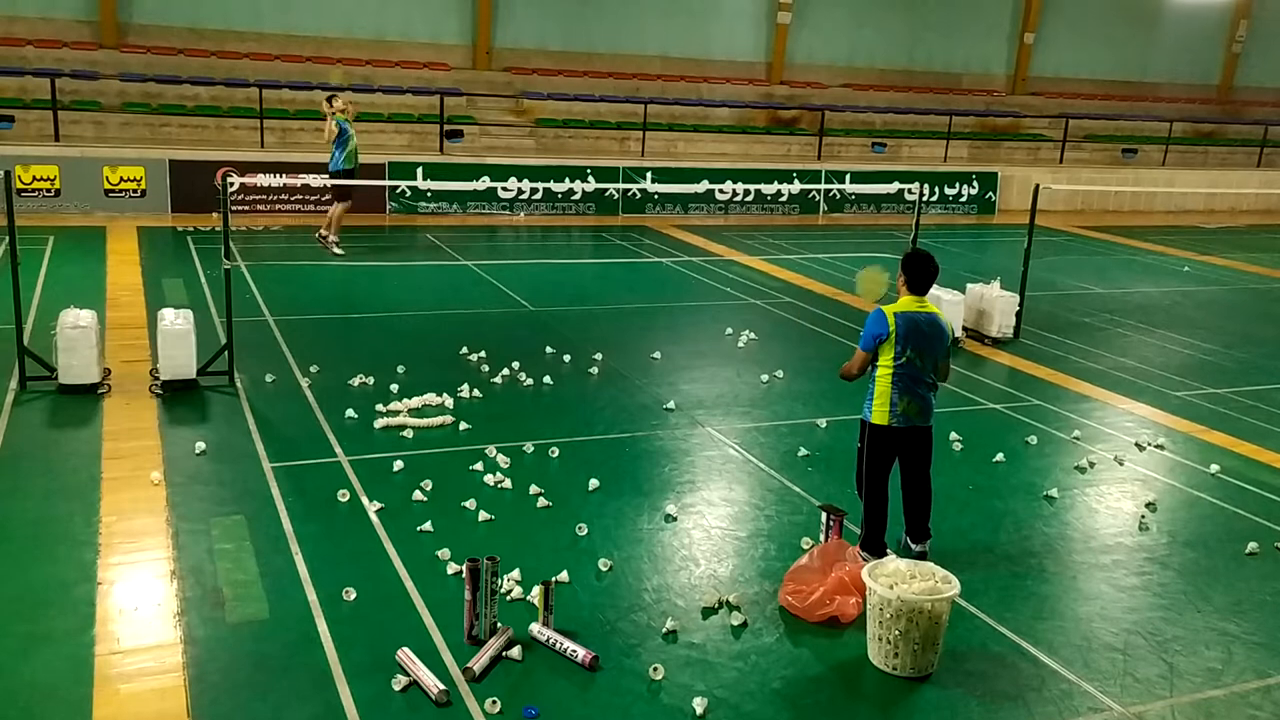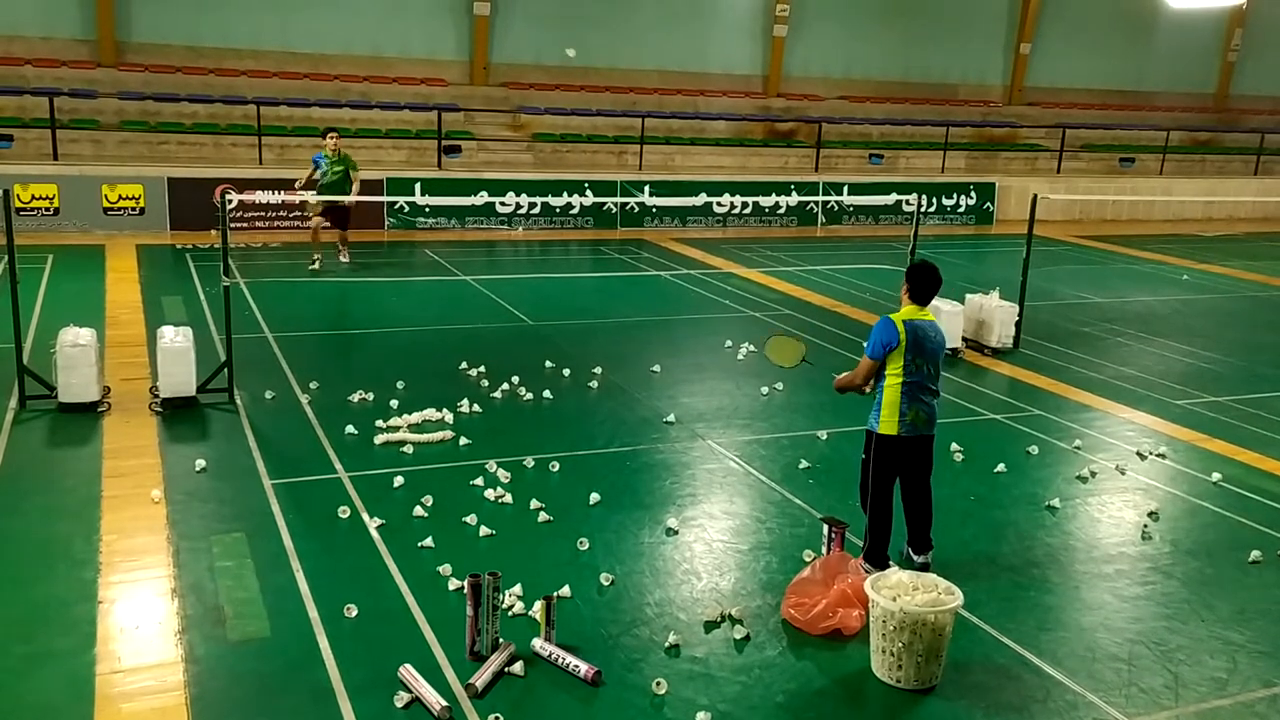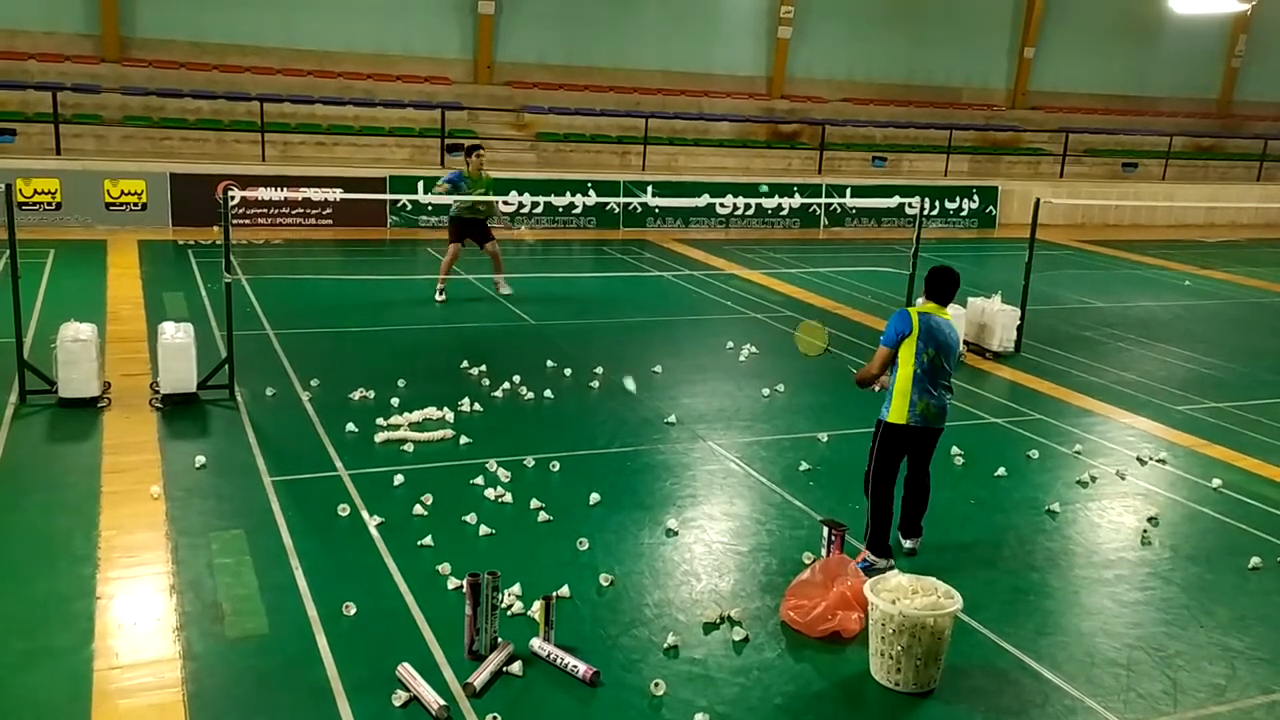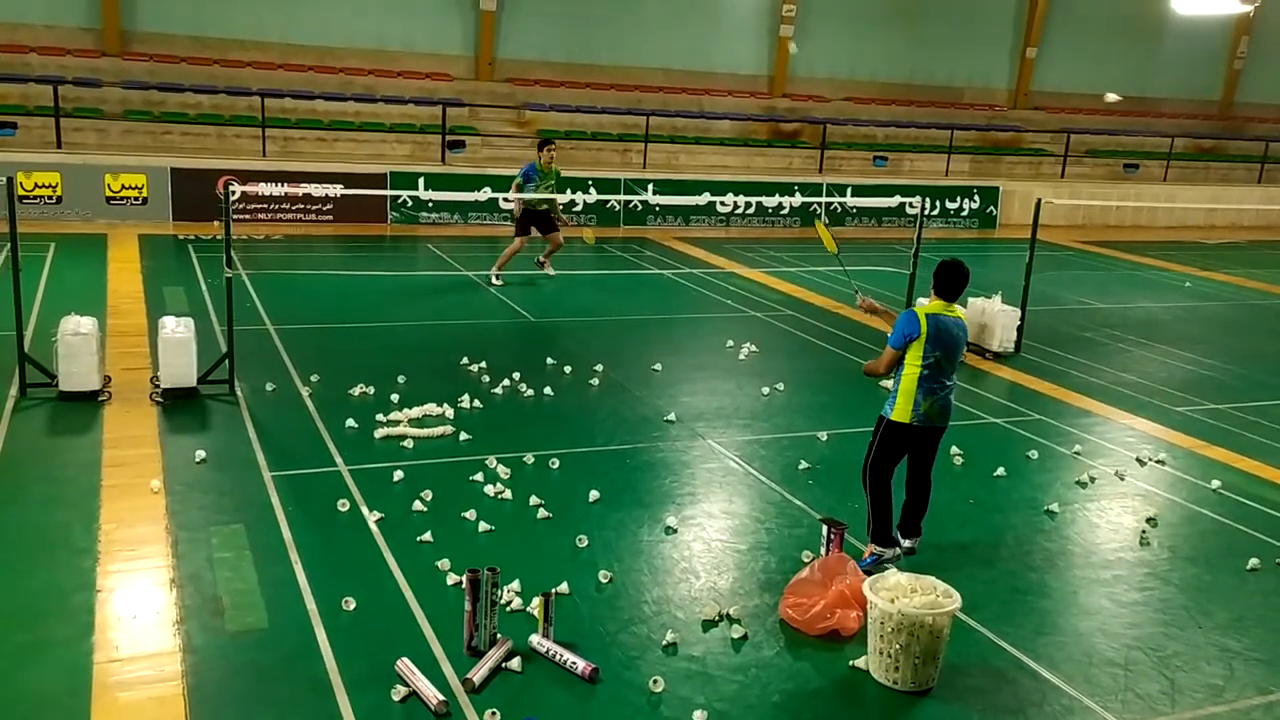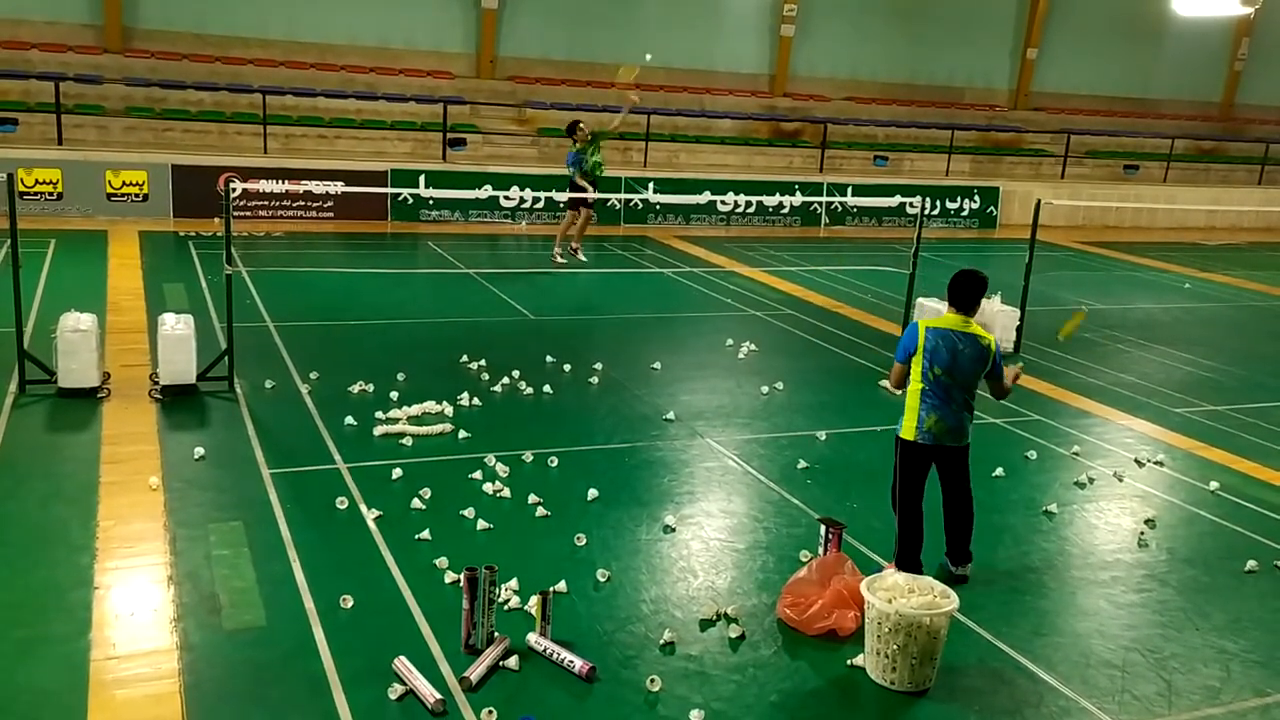
dt=1s
person 1, frame 1
left shoulder: (884, 317)
right shoulder: (941, 322)
left elbow: (855, 370)
right elbow: (944, 375)
left wrist: (844, 372)
left hip: (884, 417)
right hip: (922, 416)
left knee: (873, 483)
right knee: (917, 479)
left ankle: (872, 550)
right ankle: (918, 541)
person 1, frame 2
left shoulder: (891, 325)
right shoulder: (937, 331)
left elbow: (860, 378)
left wrist: (841, 383)
right wrist: (878, 382)
left hip: (890, 426)
right hip: (925, 424)
left knee: (876, 493)
right knee: (918, 488)
left ankle: (875, 563)
right ankle: (921, 552)
person 1, frame 3
left shoulder: (906, 317)
right shoulder: (952, 333)
left elbow: (875, 369)
left wrist: (861, 380)
left hip: (901, 415)
right hip: (935, 417)
left knee: (879, 480)
right knee: (918, 475)
left ankle: (878, 554)
right ankle: (911, 535)
person 1, frame 4
left shoulder: (915, 317)
right shoulder: (960, 324)
left elbow: (884, 367)
left wrist: (867, 367)
right wrist: (880, 311)
left hip: (904, 413)
right hip: (938, 415)
left knee: (876, 473)
right knee: (920, 476)
left ankle: (882, 544)
right ankle: (909, 534)
person 1, frame 5
left shoulder: (920, 331)
right shoulder: (987, 344)
left elbow: (895, 381)
right elbow: (1000, 391)
right wrist: (1010, 378)
left hip: (917, 432)
right hip: (957, 435)
left knee: (907, 500)
right knee: (957, 497)
left ankle: (907, 568)
right ankle: (960, 562)
